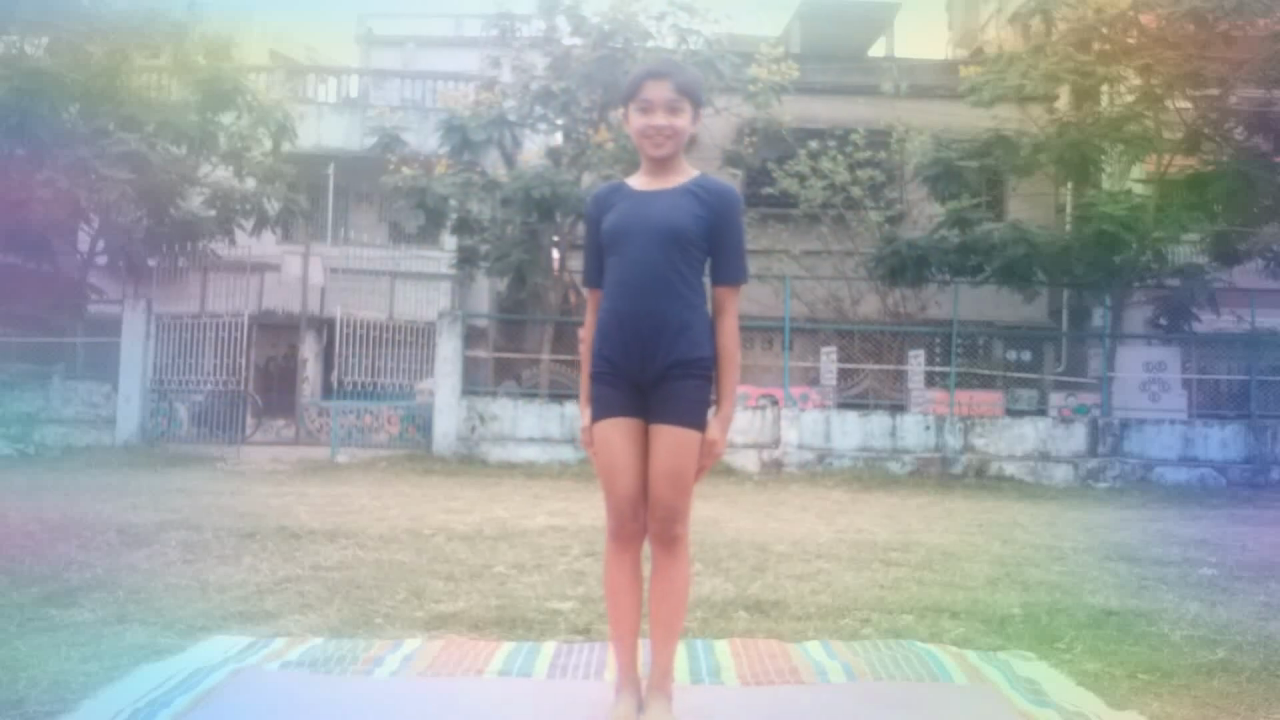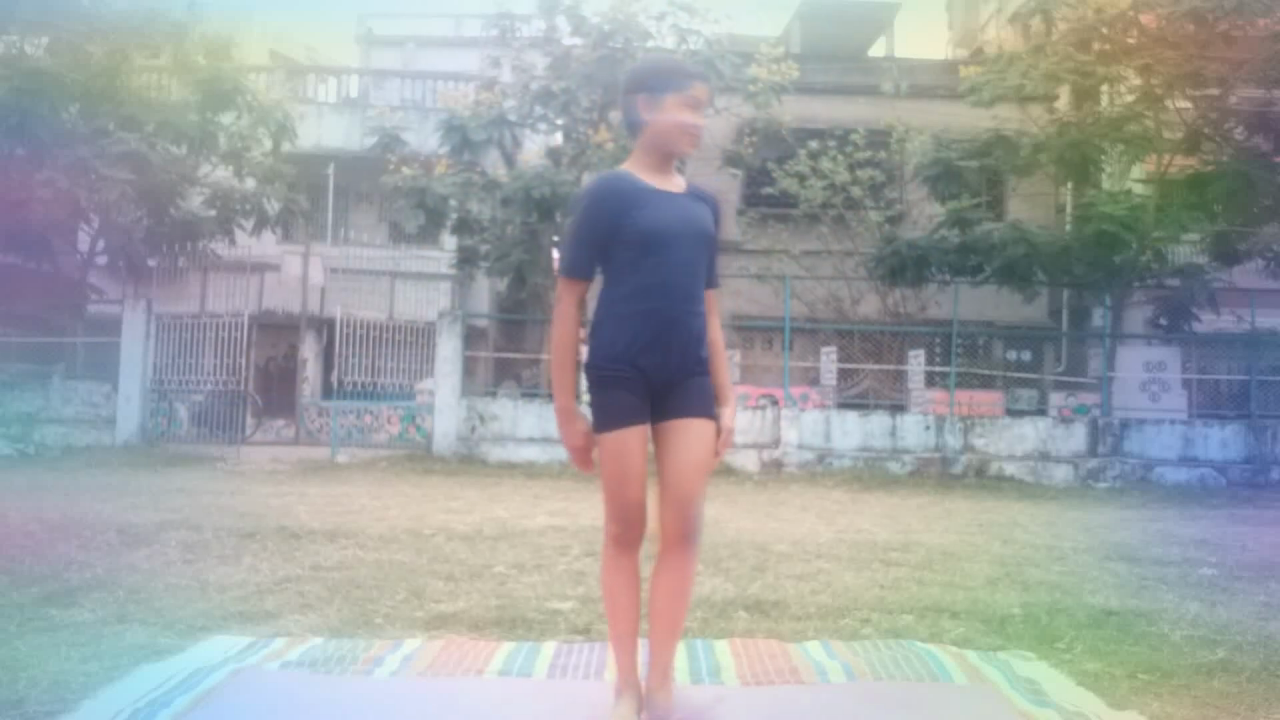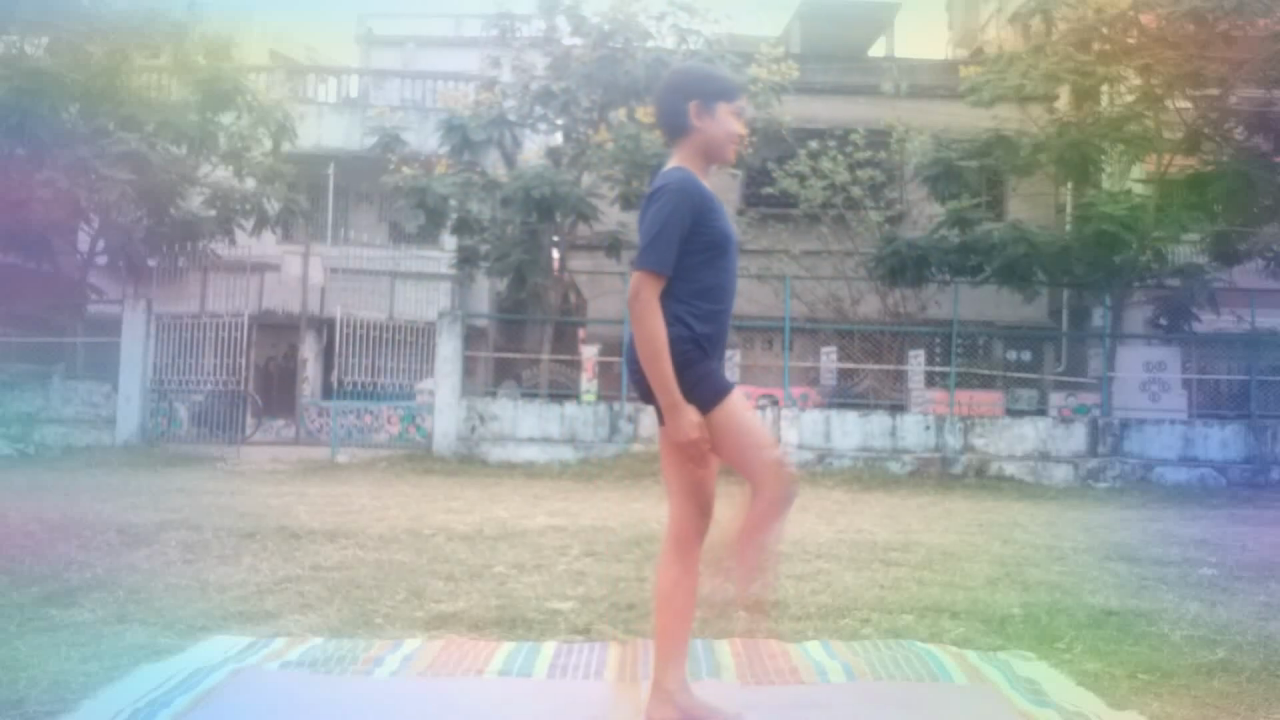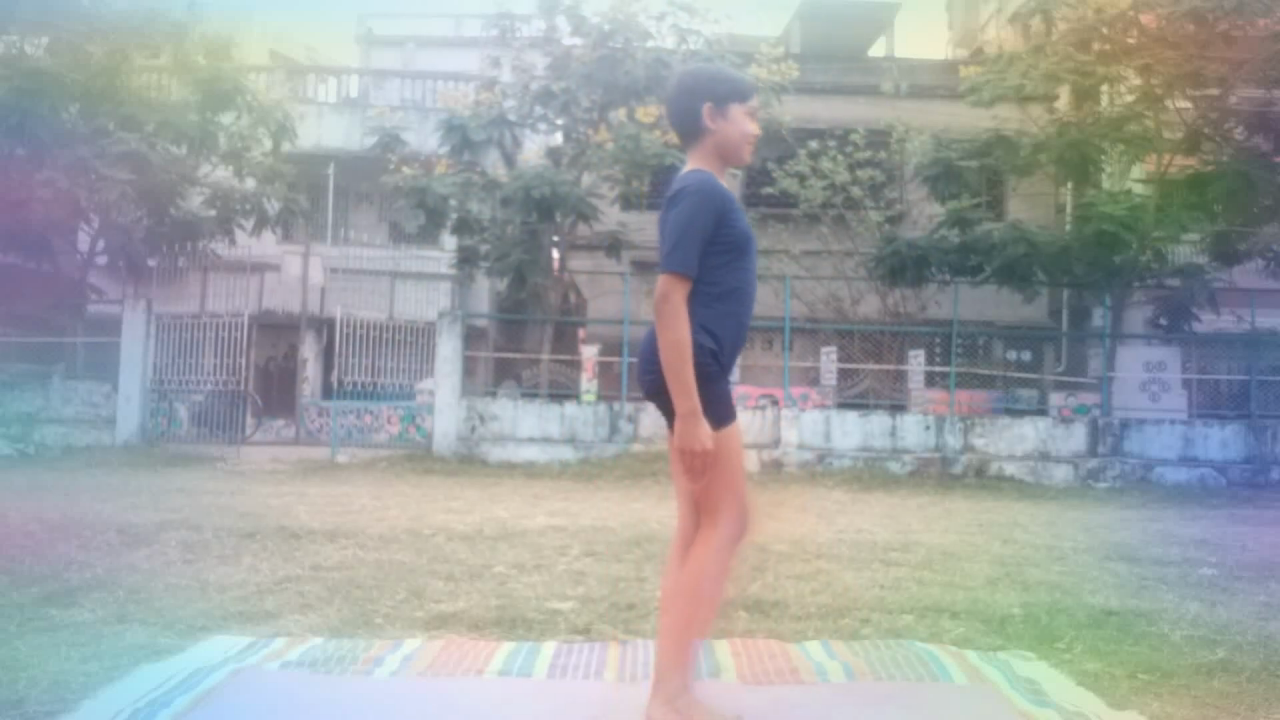
dt=0.5s
person 1, frame 1
left shoulder: (715, 197)
right shoulder: (605, 201)
left elbow: (727, 308)
right elbow: (594, 306)
left wrist: (725, 410)
right wrist: (584, 399)
left hip: (682, 374)
right hip: (614, 376)
left knee: (669, 528)
right knee: (623, 526)
person 1, frame 2
left shoulder: (702, 204)
right shoulder: (608, 192)
right elbow: (568, 300)
left wrist: (725, 400)
right wrist: (565, 407)
left hip: (687, 377)
right hip: (619, 375)
left knee: (683, 527)
right knee: (624, 530)
person 1, frame 3
left shoulder: (691, 192)
right shoulder: (677, 191)
right elbow: (639, 296)
right wrist: (674, 403)
left hip: (693, 369)
right hip: (677, 366)
left knee: (692, 520)
right knee: (776, 481)
right ankle: (742, 610)
person 1, frame 4
left shoulder: (705, 192)
right shoulder: (701, 191)
right elbow: (668, 301)
right wrist: (691, 411)
left hip: (694, 374)
right hip: (690, 372)
left knee: (698, 526)
right knee: (725, 520)
